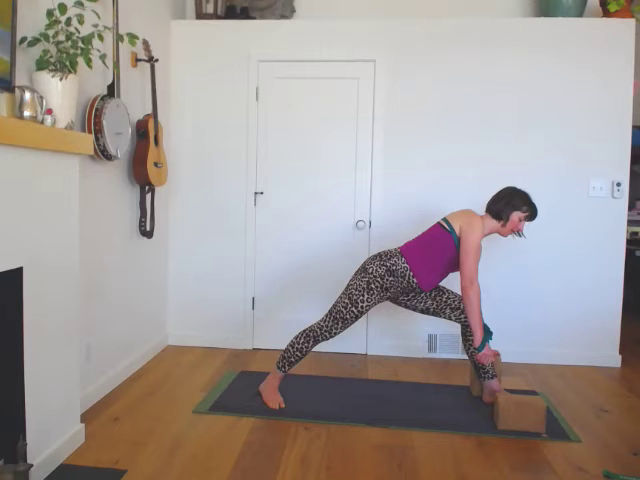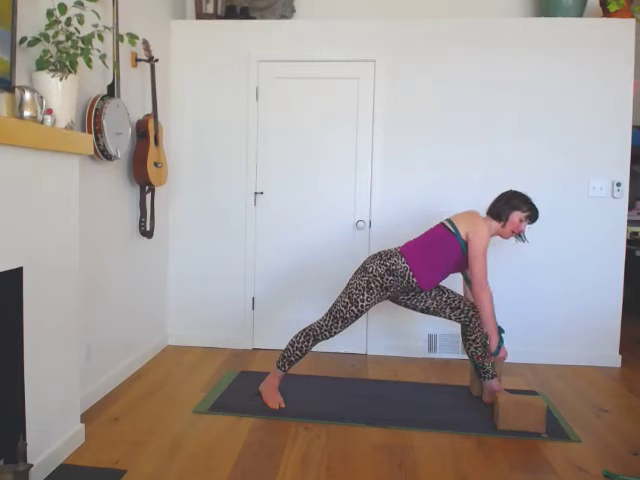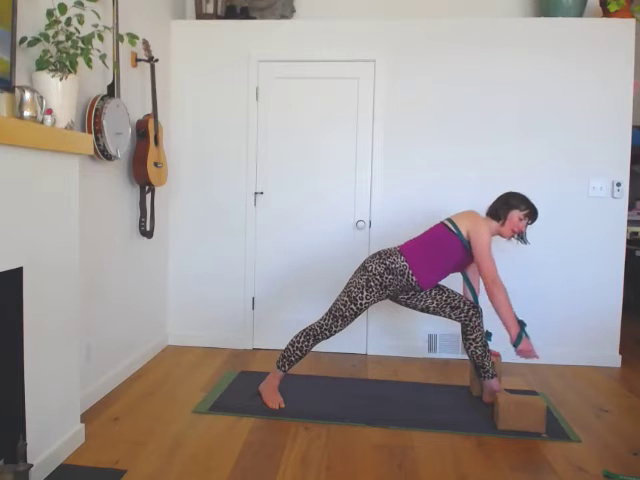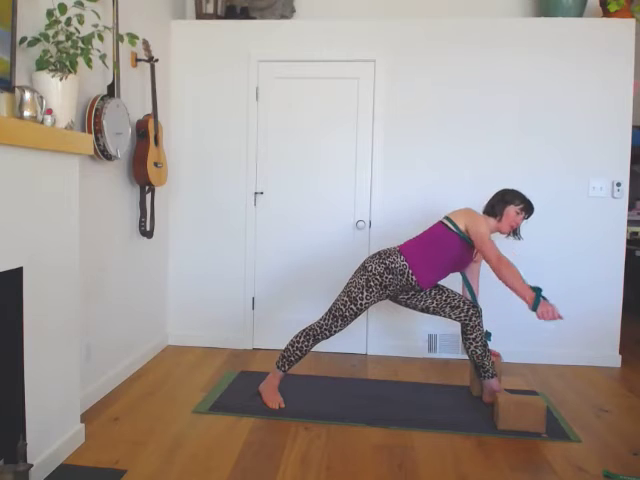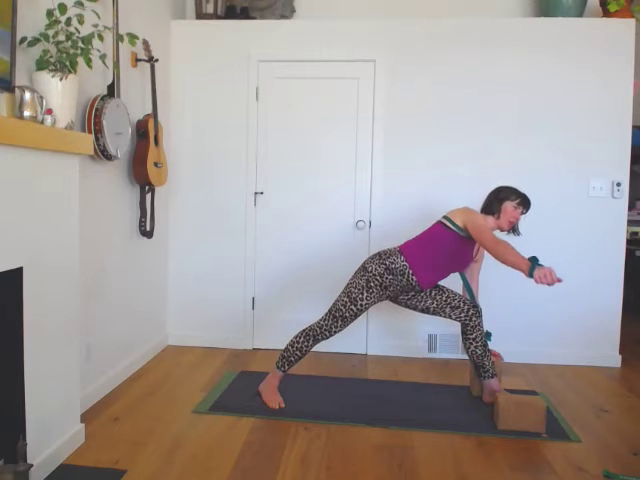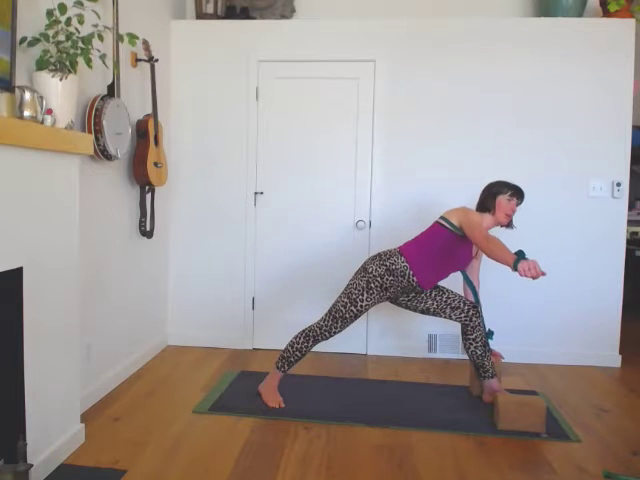
dt=0.3s
person 1, frame 1
left shoulder: (475, 239)
right shoulder: (472, 221)
left elbow: (469, 295)
right elbow: (469, 285)
left wrist: (481, 336)
right wrist: (480, 339)
left hip: (408, 288)
right hip: (385, 272)
left knee: (465, 311)
right knee: (329, 326)
left ankle: (490, 386)
right ankle: (271, 382)
person 1, frame 2
left shoulder: (477, 240)
right shoulder: (477, 224)
left elbow: (472, 295)
right elbow: (480, 288)
left wrist: (485, 341)
right wrist: (495, 340)
left hip: (408, 287)
right hip: (385, 272)
left knee: (469, 313)
right knee: (329, 325)
left ankle: (490, 386)
right ankle: (271, 381)
person 1, frame 3
left shoulder: (477, 247)
right shoulder: (477, 223)
left elbow: (471, 296)
right elbow: (492, 282)
left wrist: (478, 344)
right wrist: (516, 334)
left hip: (409, 287)
right hip: (385, 270)
left knee: (470, 312)
right knee: (329, 325)
left ankle: (490, 386)
right ankle: (271, 382)
person 1, frame 4
left shoulder: (477, 247)
right shoulder: (472, 218)
left elbow: (470, 295)
right elbow: (499, 263)
left wrist: (480, 344)
right wrist: (534, 299)
left hip: (409, 286)
right hip: (386, 269)
left knee: (470, 311)
right knee: (329, 325)
left ankle: (490, 386)
right ankle: (271, 381)
person 1, frame 5
left shoulder: (478, 249)
right shoulder: (468, 215)
left elbow: (470, 296)
right elbow: (495, 245)
left wrist: (480, 344)
right wrist: (531, 268)
left hip: (410, 288)
right hip: (387, 270)
left knee: (470, 312)
right knee: (329, 325)
left ankle: (490, 386)
right ankle: (271, 381)
person 1, frame 6
left shoulder: (477, 250)
right shoulder: (466, 215)
left elbow: (472, 297)
right elbow: (487, 241)
left wrist: (481, 343)
right wrist: (516, 262)
left hip: (411, 289)
right hip: (387, 271)
left knee: (469, 312)
right knee: (329, 326)
left ankle: (490, 386)
right ankle: (270, 382)
